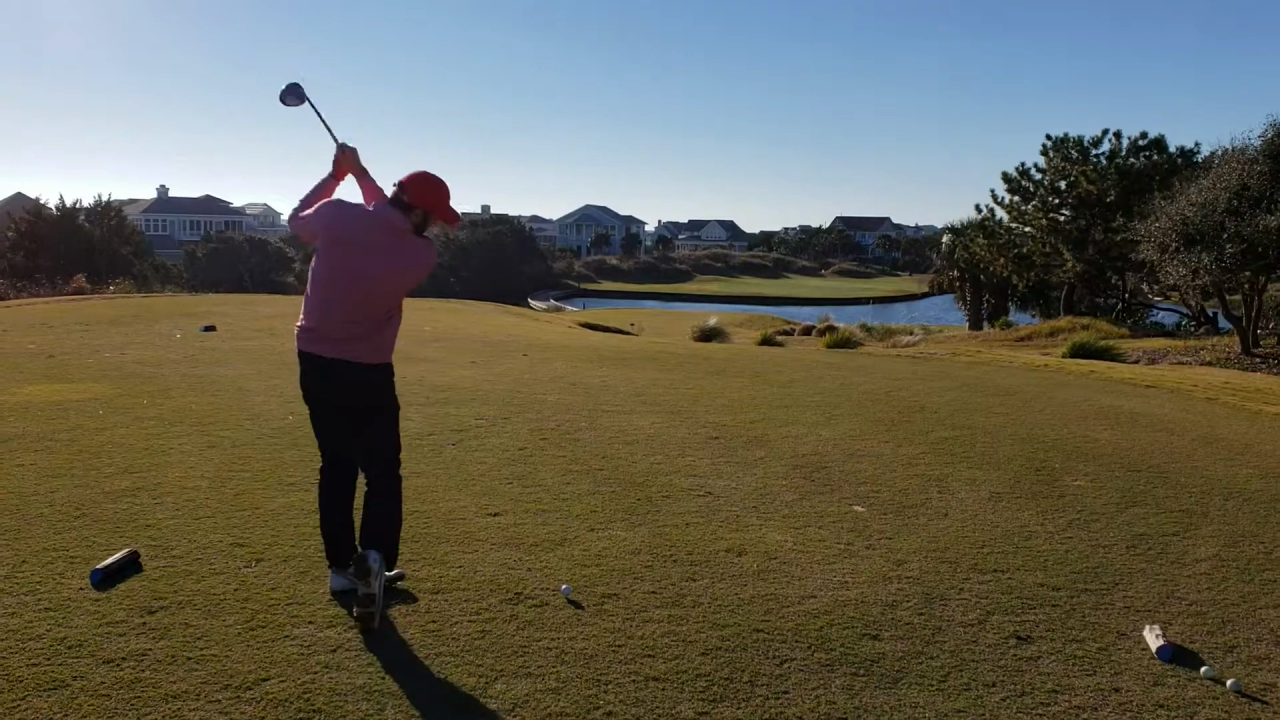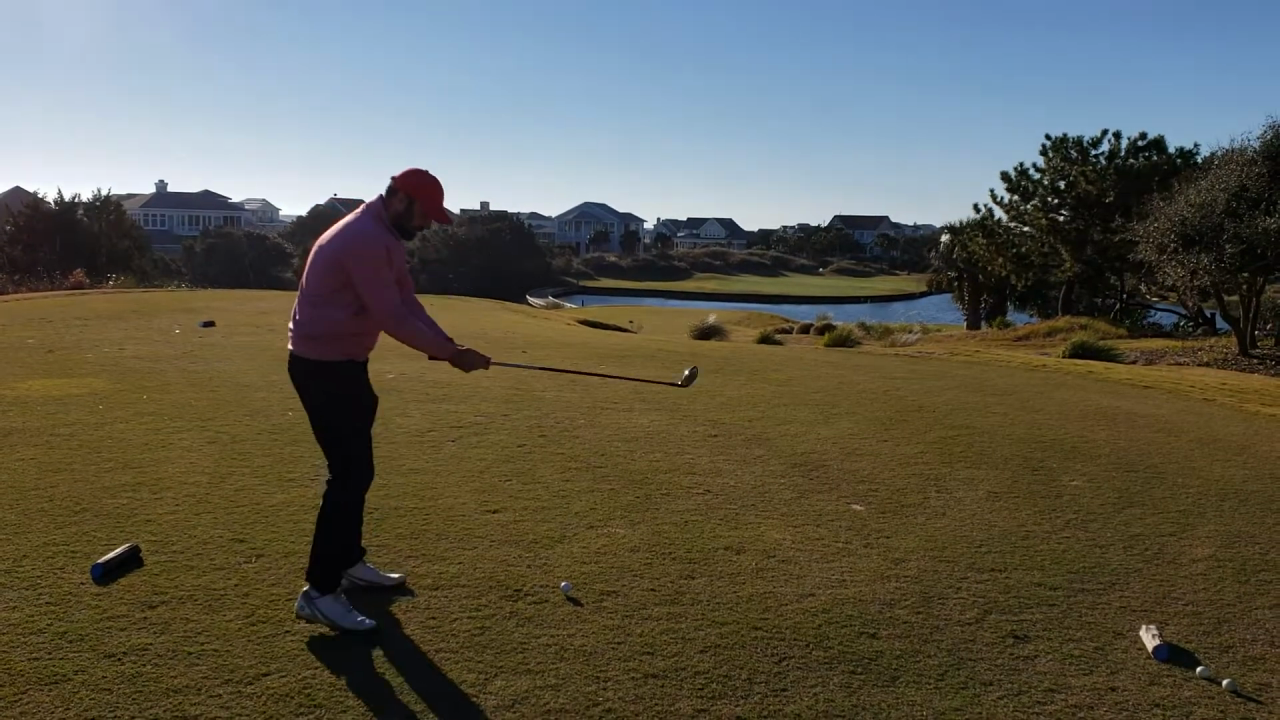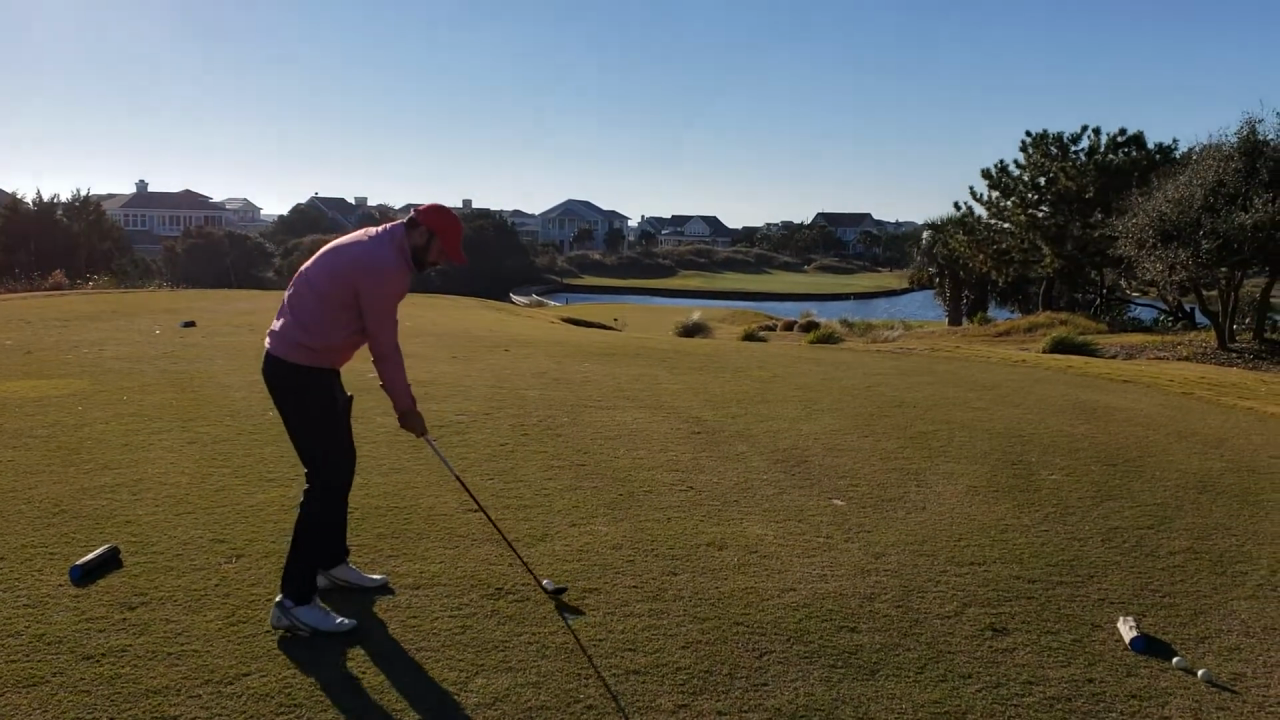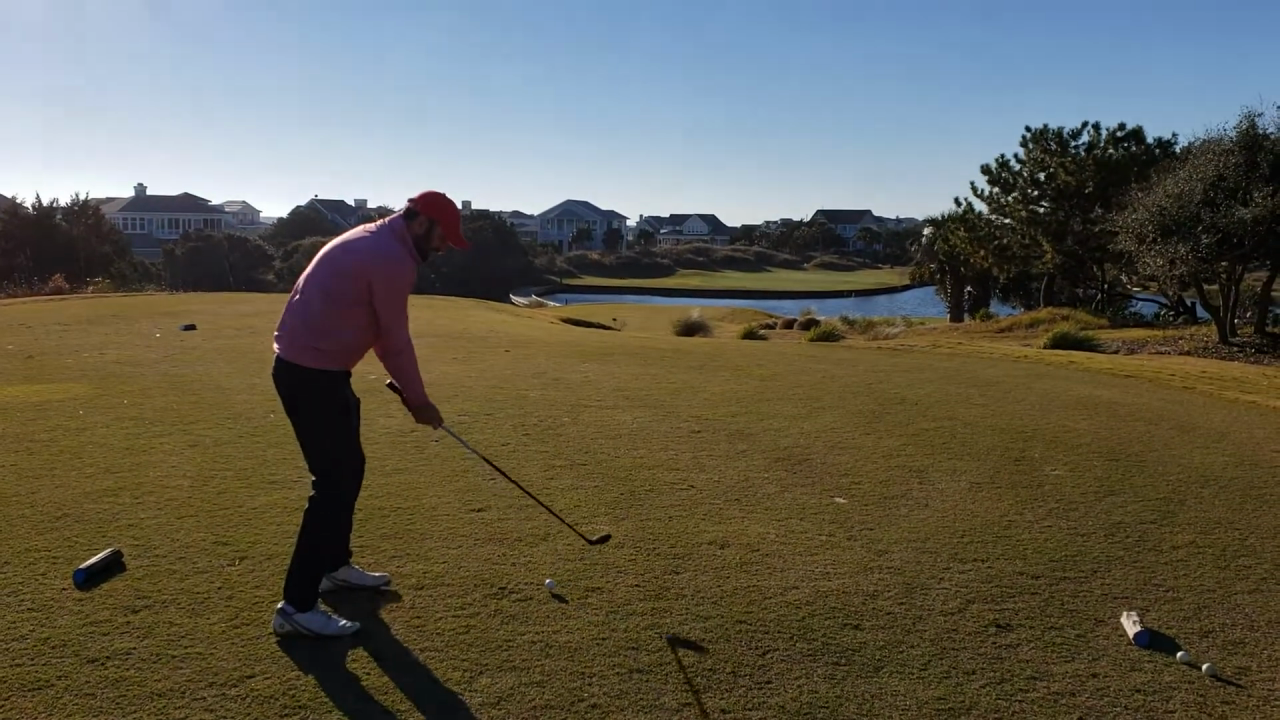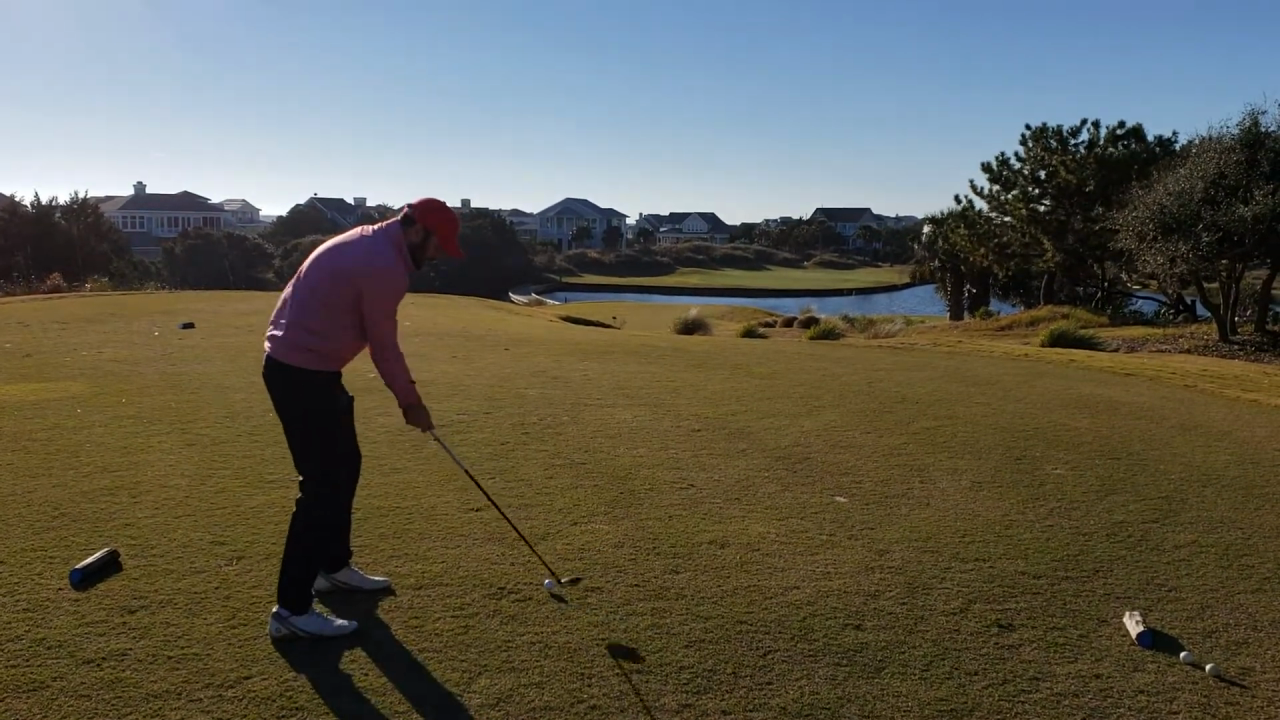
dt=1s
person 1, frame 1
left shoulder: (335, 218)
right shoulder: (422, 254)
left elbow: (297, 222)
left wrist: (335, 175)
right wrist: (359, 171)
left hip: (315, 364)
right hip: (368, 374)
left knee: (337, 462)
right knee: (382, 472)
left ankle: (343, 567)
right ankle: (374, 556)
person 1, frame 2
left shoulder: (381, 237)
right shoulder: (364, 239)
left elbow: (406, 304)
right elbow: (392, 318)
left wrist: (449, 345)
right wrist: (449, 351)
left hip: (338, 361)
right hip: (324, 365)
left knee: (352, 467)
right knee: (352, 471)
left ankle: (347, 563)
right ankle: (320, 591)
person 1, frame 3
left shoulder: (380, 250)
right shoulder: (383, 265)
left elbow: (381, 343)
right elbow: (384, 347)
left wrist: (403, 397)
right wrist: (406, 407)
left hip: (308, 362)
right hip: (298, 367)
left knee: (339, 466)
right knee: (329, 475)
left ankle: (330, 563)
right ankle: (295, 599)
person 1, frame 4
left shoulder: (375, 242)
right shoulder: (391, 260)
left elbow: (384, 334)
right elbow: (396, 341)
left wrist: (407, 389)
right wrist: (419, 400)
left hip: (308, 366)
right hip: (312, 374)
left knee: (346, 470)
right knee: (335, 483)
left ankle: (334, 565)
right ankle: (296, 606)
person 1, frame 5
left shoulder: (370, 244)
right shoulder: (384, 266)
left elbow: (375, 337)
right elbow: (383, 345)
left wrist: (404, 388)
right wrist: (411, 402)
left hip: (300, 364)
right hip: (301, 371)
left knee: (343, 466)
right knee: (324, 483)
left ankle: (334, 566)
right ankle: (291, 608)
